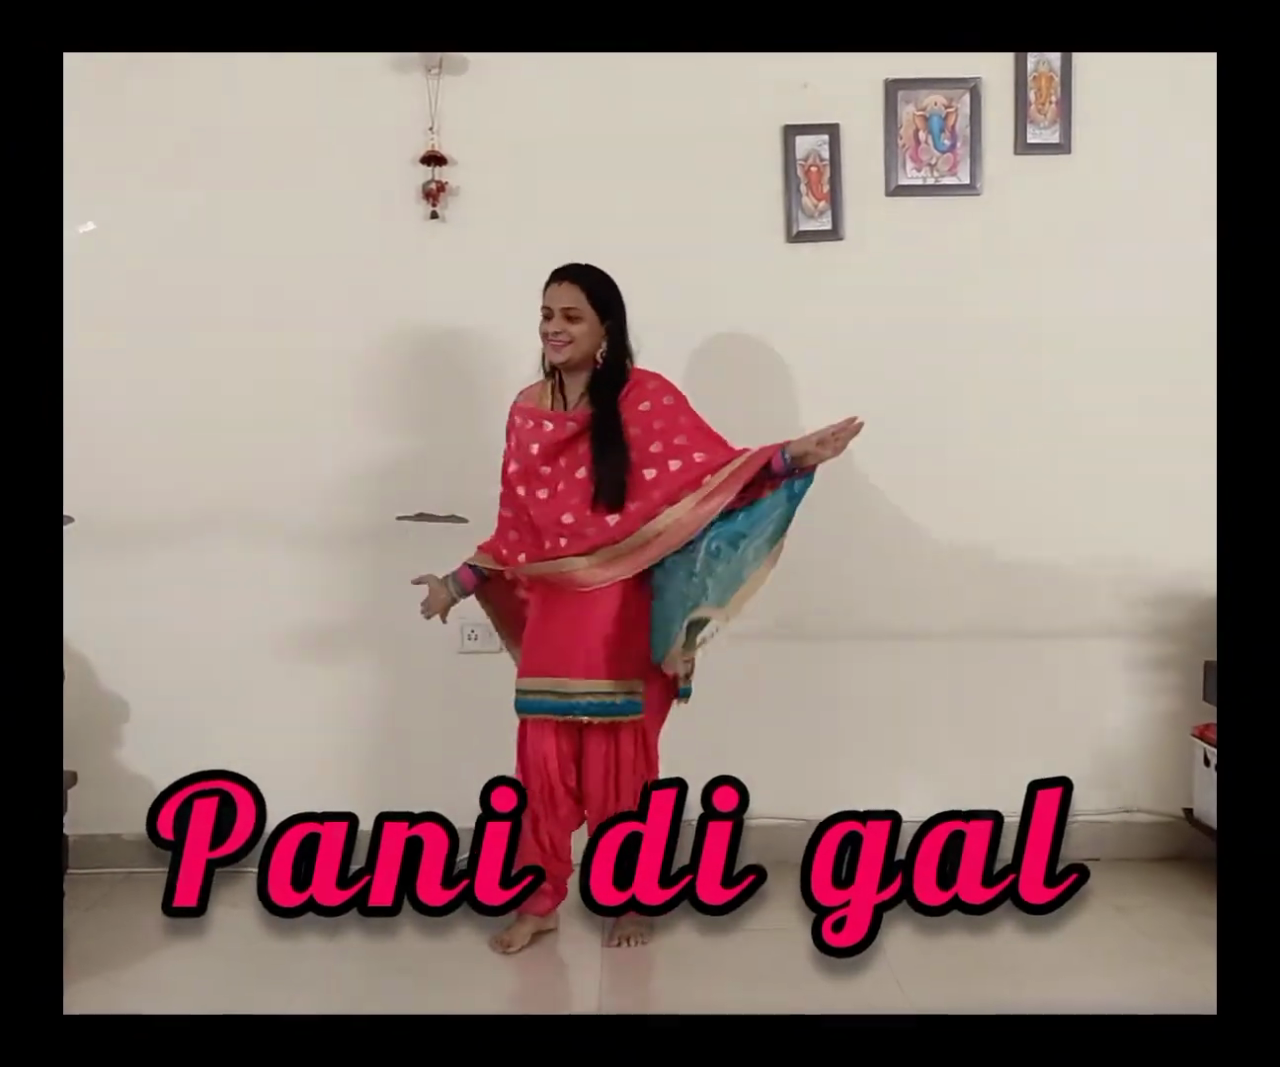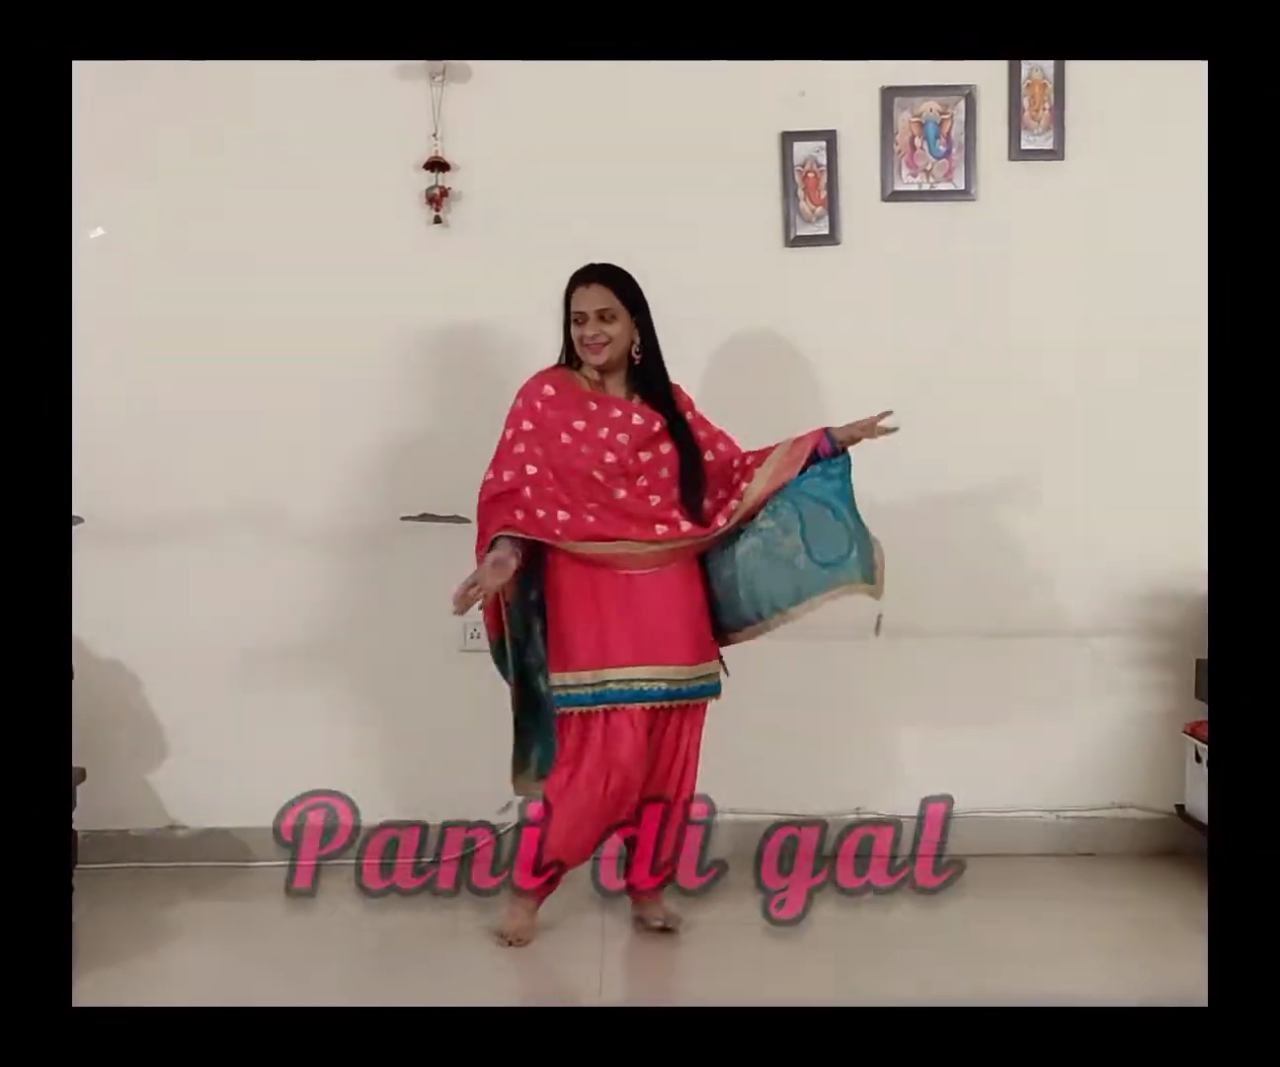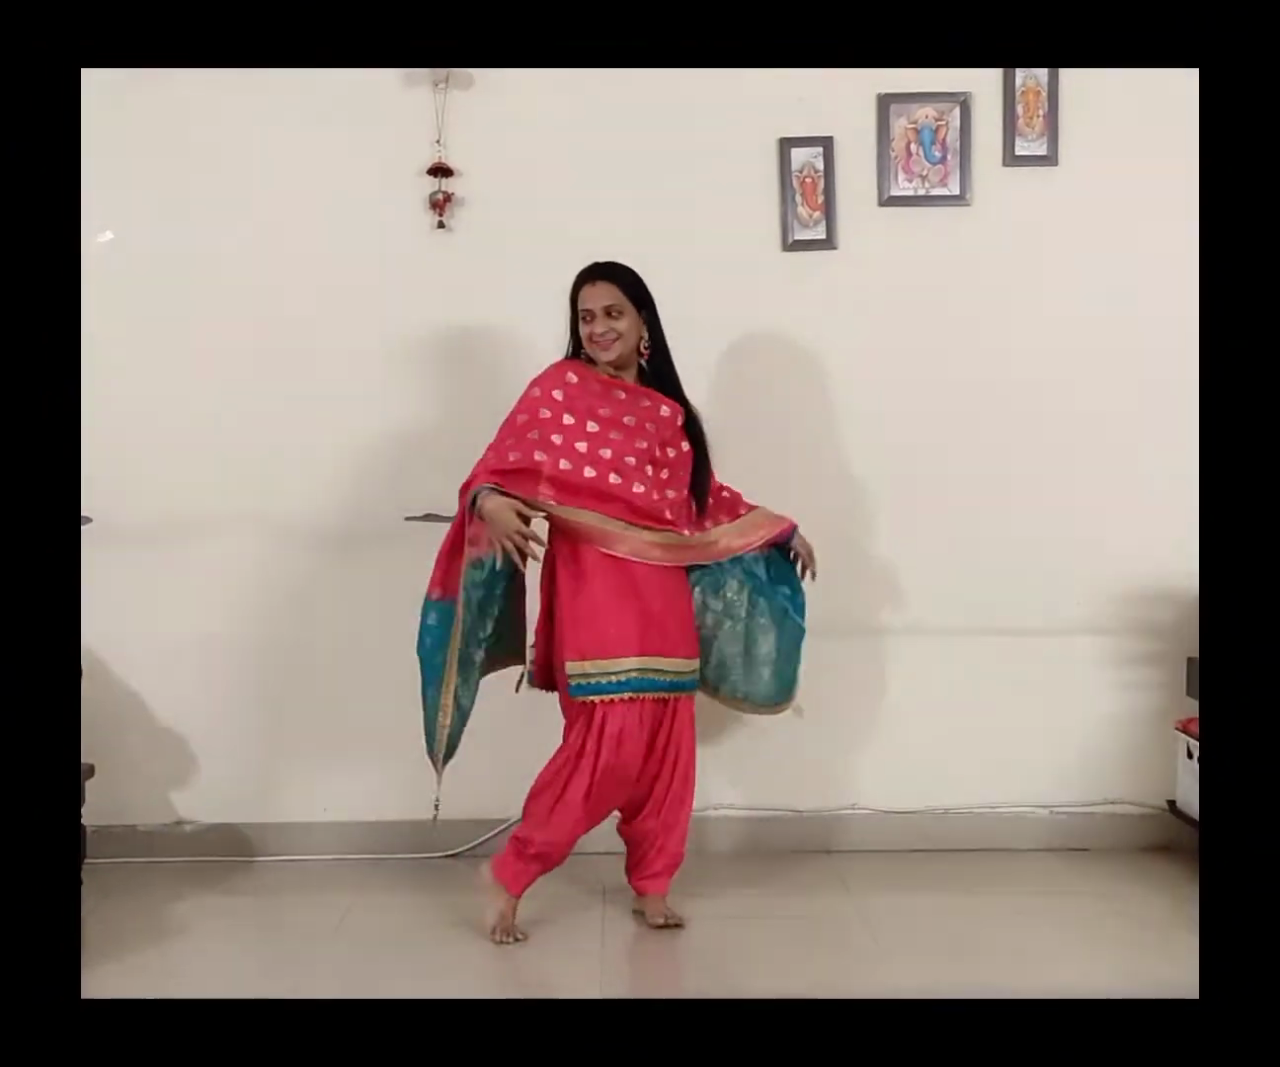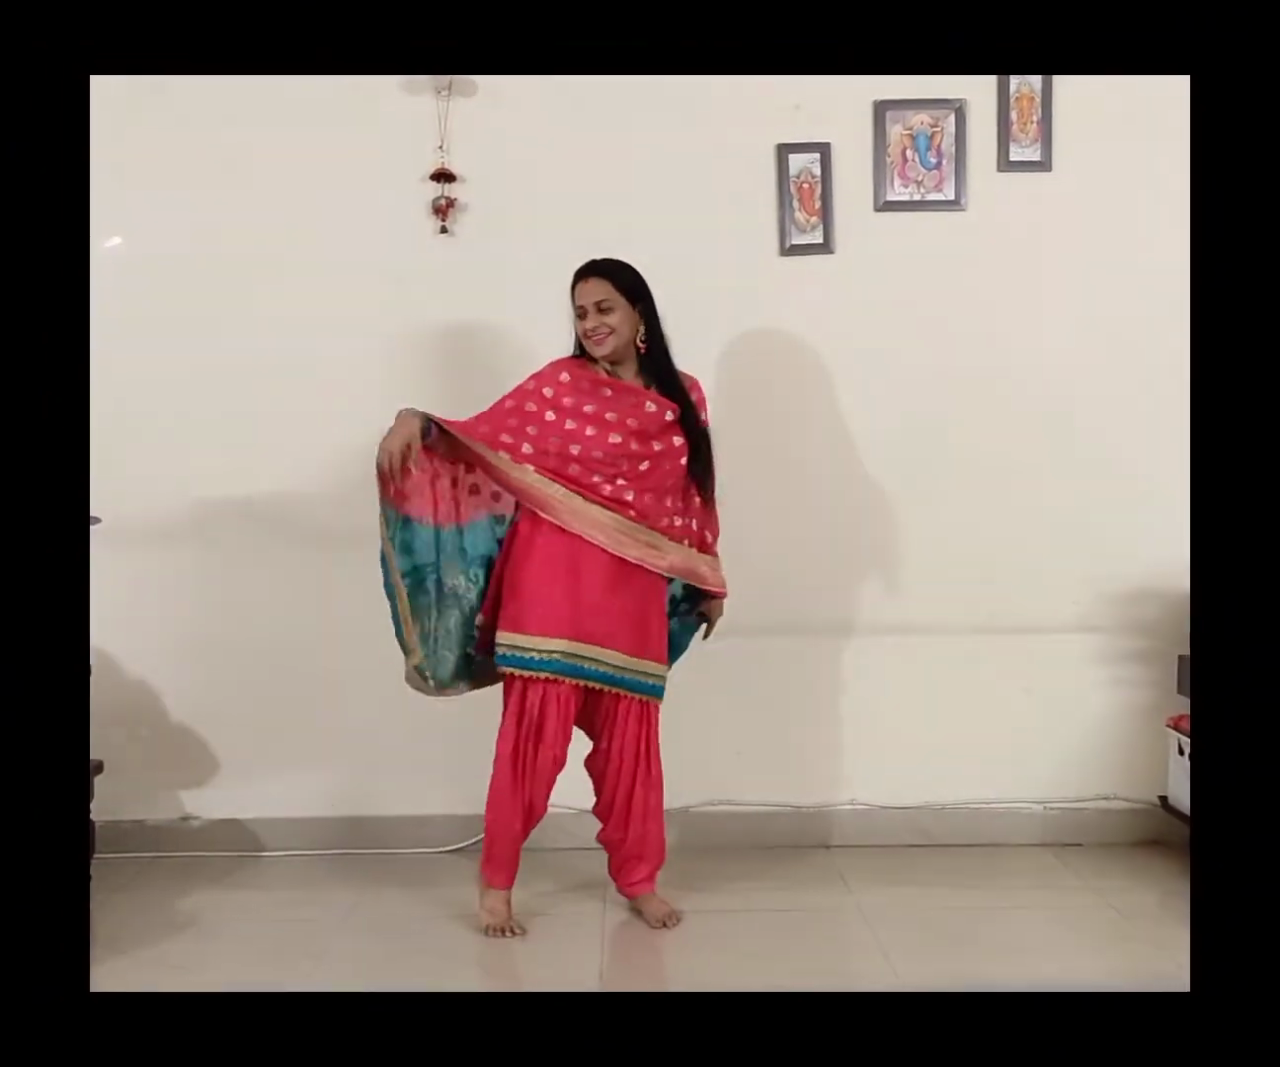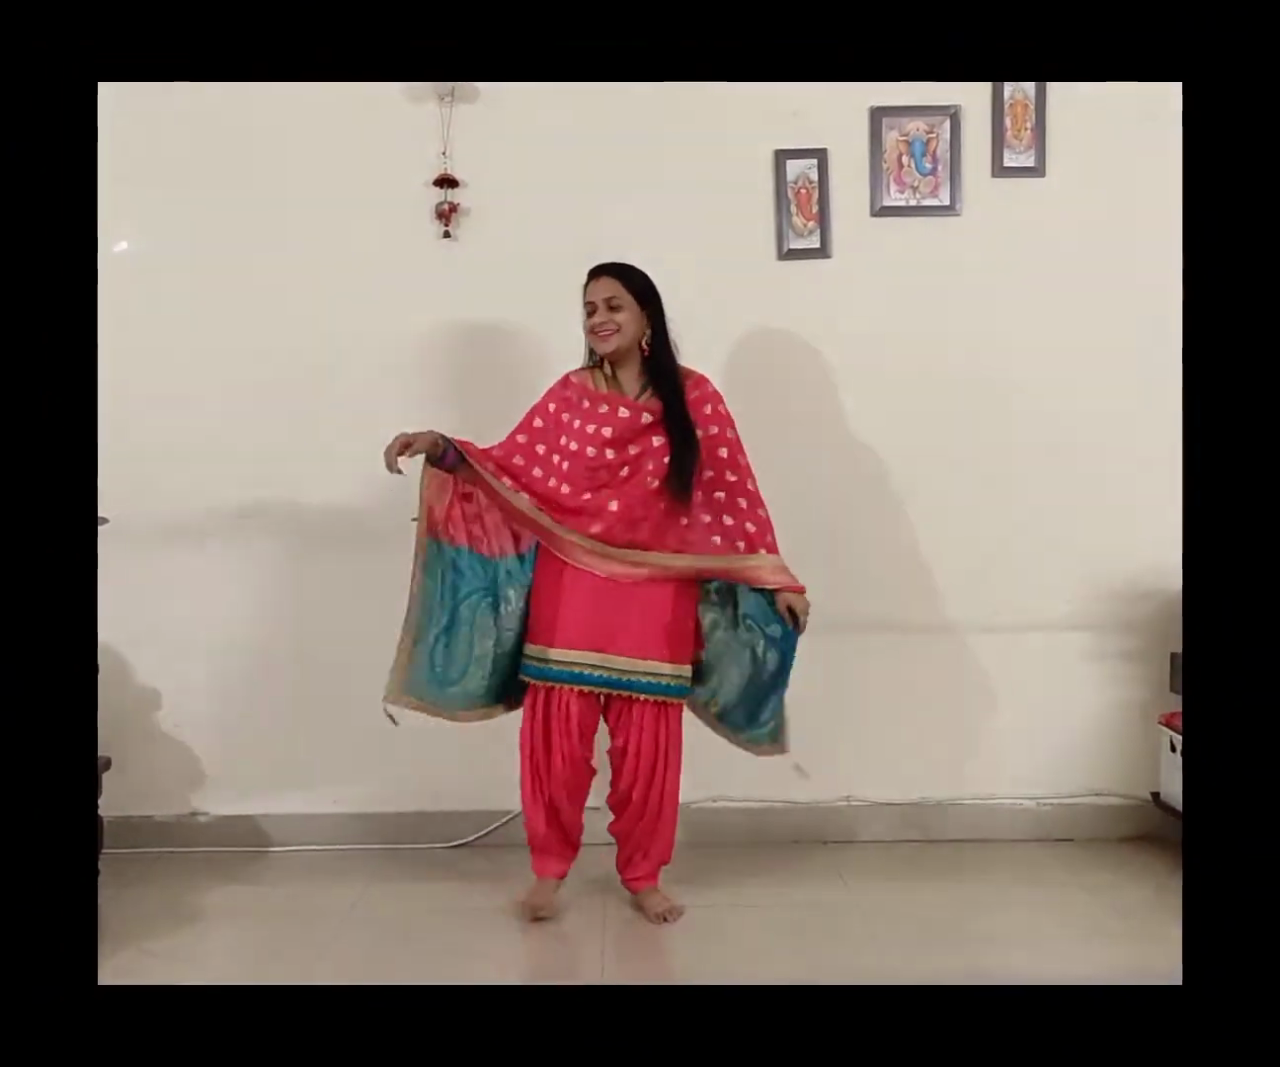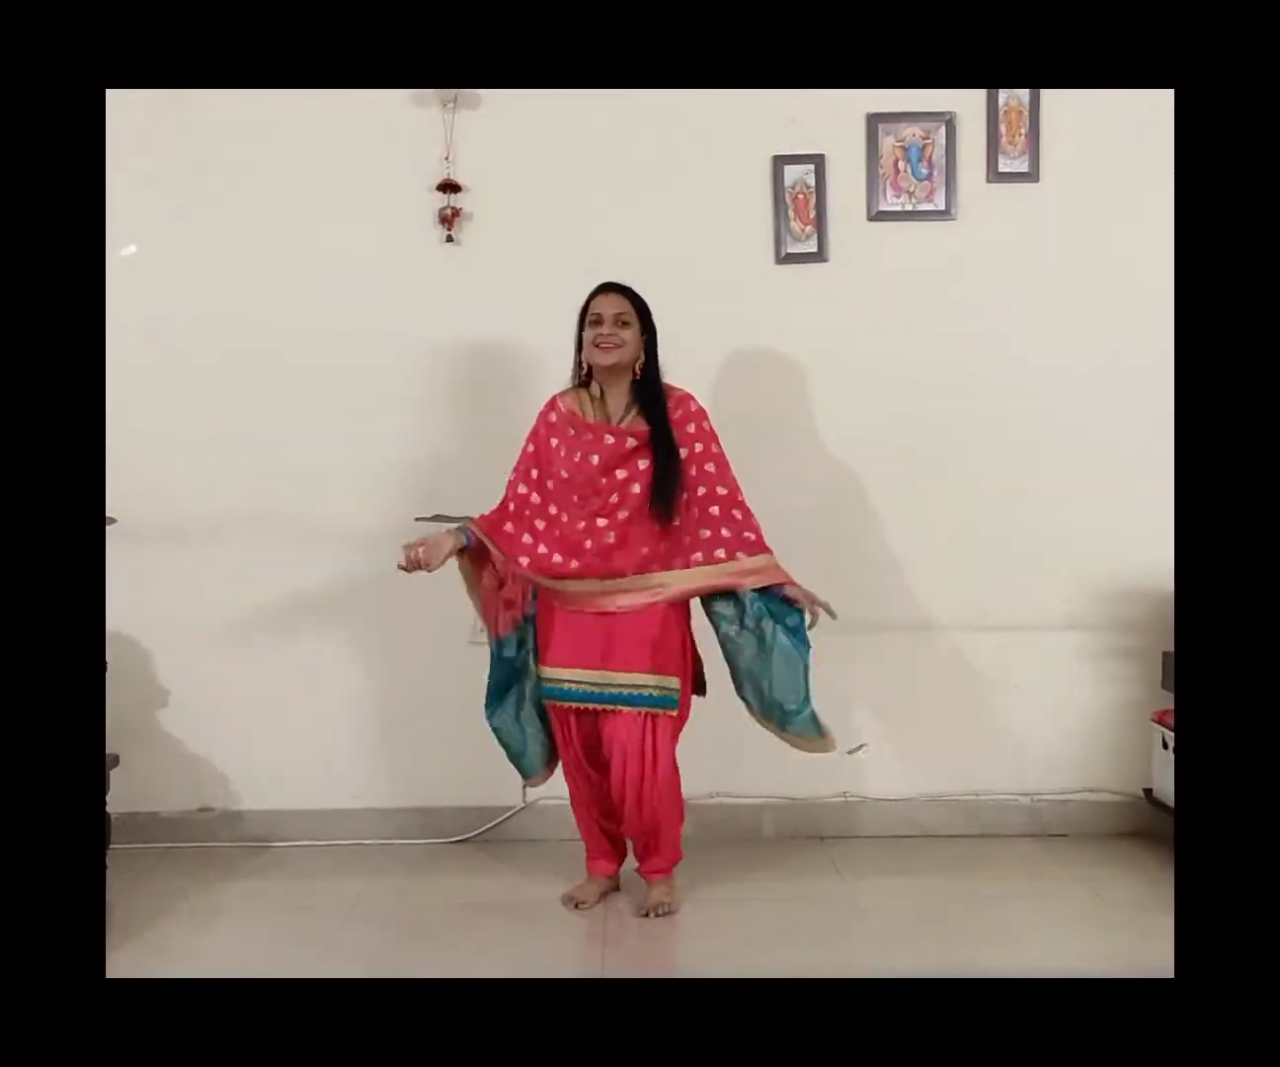
dt=0.4s
person 1, frame 1
left shoulder: (646, 395)
right shoulder: (526, 409)
left elbow: (711, 471)
left wrist: (793, 456)
right wrist: (465, 579)
left hip: (628, 606)
right hip: (556, 609)
left knee: (620, 759)
right knee: (543, 759)
right ankle: (539, 901)
person 1, frame 2
left shoulder: (669, 402)
right shoulder: (545, 395)
left elbow: (736, 472)
right elbow: (510, 494)
left wrist: (830, 439)
right wrist: (503, 556)
left hip: (672, 604)
right hip: (593, 602)
left knee: (671, 753)
right knee: (605, 753)
left ankle: (650, 888)
right ankle: (532, 888)
person 1, frame 3
left shoulder: (667, 401)
right shoulder: (561, 387)
left elbow: (702, 494)
right elbow: (500, 470)
left wrist: (781, 530)
right wrist: (491, 504)
left hip: (663, 594)
right hip: (595, 588)
left knee: (668, 744)
right knee: (610, 742)
left ankle: (651, 883)
right ankle: (511, 875)
person 1, frame 4
left shoulder: (683, 395)
right shoulder: (559, 383)
left elbow: (693, 495)
right elbow: (481, 442)
left wrist: (708, 581)
right wrist: (415, 421)
left hip: (633, 592)
right hip: (553, 582)
left knee: (630, 739)
right knee: (534, 735)
left ankle: (639, 879)
right ankle: (496, 882)
person 1, frame 5
left shoulder: (694, 395)
right shoulder: (569, 394)
left elbow: (733, 491)
right elbow: (509, 468)
left wrist: (777, 579)
right wrist: (438, 448)
left hip: (658, 595)
right hip: (573, 591)
left knee: (648, 740)
right knee: (556, 734)
left ankle: (643, 875)
right ankle: (548, 869)
person 1, frame 6
left shoulder: (678, 413)
right shoulder: (557, 416)
left elbow: (718, 506)
right elbow: (520, 513)
left wrist: (774, 578)
right wrist: (452, 541)
left hip: (650, 608)
right hip: (572, 610)
left knee: (637, 746)
right knee: (580, 747)
left ankle: (658, 869)
right ankle: (601, 864)
